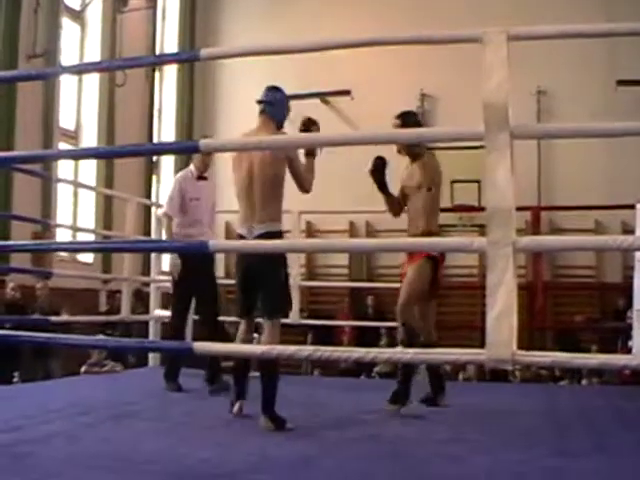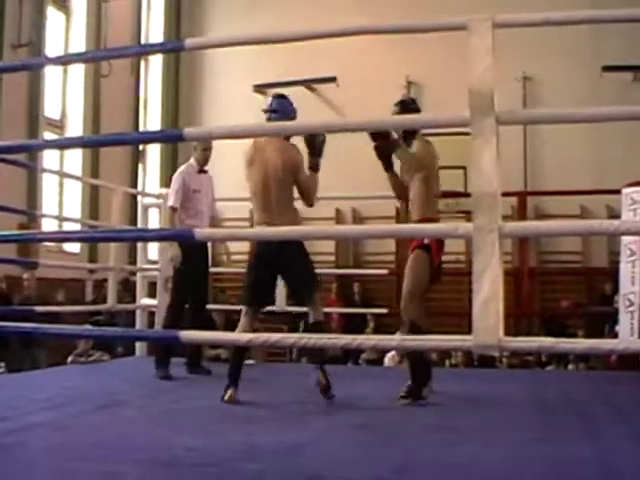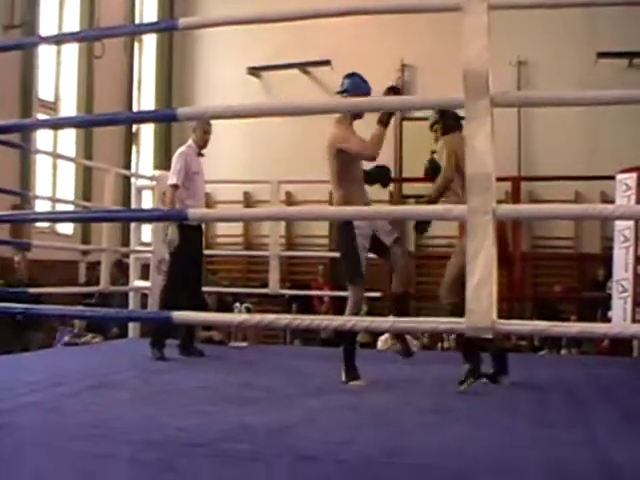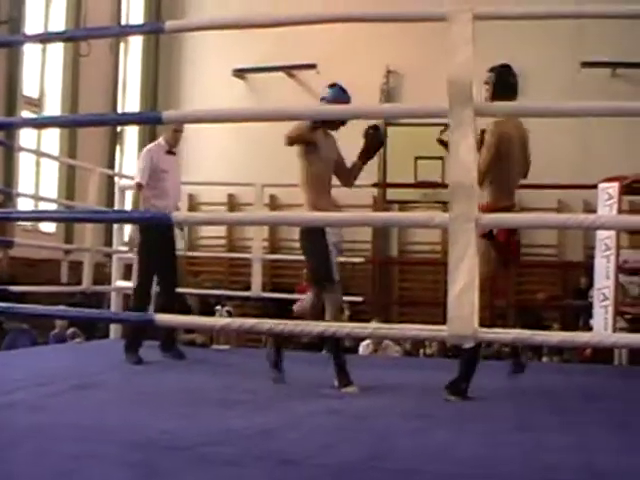
dt=0.7s
person 1, frame 1
left shoulder: (241, 145)
right shoulder: (281, 143)
right elbow: (305, 184)
right wrist: (311, 150)
left hip: (243, 240)
right hip: (269, 239)
left knee: (246, 320)
right knee: (272, 323)
left ankle: (238, 398)
right ankle: (268, 409)
person 1, frame 2
left shoulder: (251, 151)
right shoulder: (290, 150)
right elbow: (310, 199)
right wrist: (315, 163)
left hip: (262, 242)
right hip: (289, 240)
left knee: (249, 313)
right knee: (314, 303)
left ankle: (232, 385)
right ankle: (320, 368)
person 1, frame 3
left shoulder: (348, 130)
right shoulder: (340, 132)
right elbow: (370, 152)
right wrist: (383, 120)
right hip: (351, 221)
left knee: (401, 259)
right knee: (358, 294)
left ankle: (399, 329)
right ankle: (348, 366)
person 1, frame 4
left shoulder: (330, 141)
right shoulder: (312, 135)
left elbow: (348, 179)
right elbow: (289, 138)
left wrist: (366, 154)
right wrist: (318, 120)
left hip: (328, 222)
right hip: (317, 224)
left knee: (318, 294)
right knee: (333, 296)
left ankle: (280, 345)
right ankle: (340, 372)
person 2, frame 1
left shoulder: (427, 159)
right shoulder: (409, 169)
left elbow: (431, 181)
right elbow: (395, 209)
left wrist: (416, 152)
right wrist: (380, 182)
left hip: (428, 246)
right hip: (414, 247)
left knee: (404, 308)
right knee: (423, 322)
left ankle: (403, 384)
right ankle: (437, 389)
person 2, frame 2
left shoulder: (421, 145)
right shoulder: (411, 149)
left elbow: (415, 166)
right elbow: (403, 193)
left wrist: (393, 145)
right wrist: (387, 163)
left hip: (427, 233)
right hip: (419, 234)
left knee: (409, 305)
right knee: (415, 305)
left ankle: (418, 382)
right ankle: (423, 376)
person 2, frame 3
left shoulder: (452, 145)
right shoulder: (466, 145)
left elbow: (443, 184)
left wrist: (424, 202)
left knee: (449, 290)
left ankle: (473, 362)
right ankle: (500, 366)
person 2, frame 4
left shoulder: (498, 127)
right shoulder: (519, 128)
left elbow: (477, 176)
left hip: (494, 217)
right hip: (504, 213)
left ankle: (463, 381)
person 3, frame 1
left shoulder: (209, 185)
right shoulder: (181, 181)
right elbow: (168, 219)
right wrist: (173, 253)
left hip: (204, 254)
right hip: (185, 253)
left knee: (210, 314)
right knee: (179, 314)
left ankle: (214, 375)
right ankle: (171, 375)
person 3, frame 2
left shoulder: (208, 178)
right shoulder: (183, 174)
right elbow: (172, 210)
left wrist: (222, 242)
right wrist: (173, 244)
left hip: (201, 245)
right hip: (186, 243)
left knee: (199, 302)
right knee: (178, 301)
left ankle: (194, 360)
right ankle: (162, 362)
person 3, frame 3
left shoulder: (198, 159)
right shoulder: (183, 155)
right elbow: (172, 189)
right wrist: (171, 225)
left hip: (195, 226)
right hip: (182, 226)
left knee: (193, 285)
right knee: (174, 283)
left ankle: (187, 341)
right ankle: (157, 342)
person 3, frame 4
left shoulder: (175, 159)
right shoulder: (151, 152)
right elbow: (138, 188)
right wrist: (135, 225)
left hip: (166, 226)
right hip: (151, 225)
left knee: (169, 284)
right knee: (144, 284)
left ankle: (168, 341)
right ankle: (131, 346)
